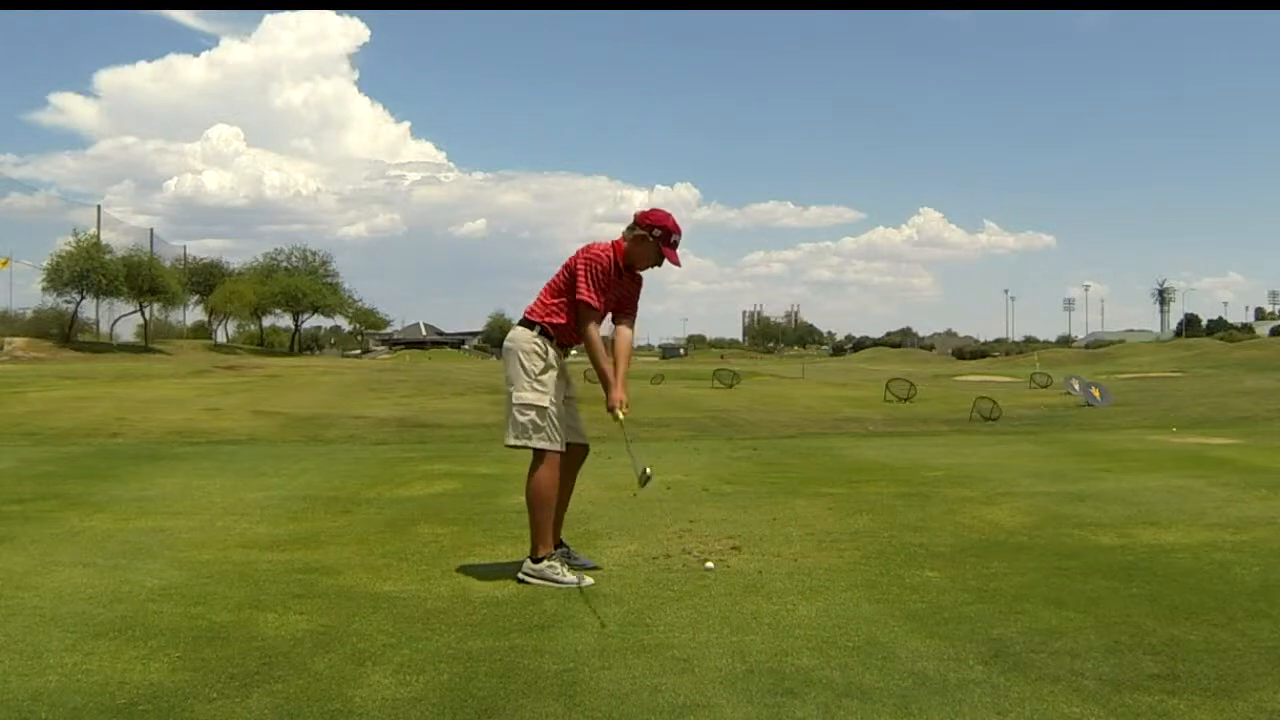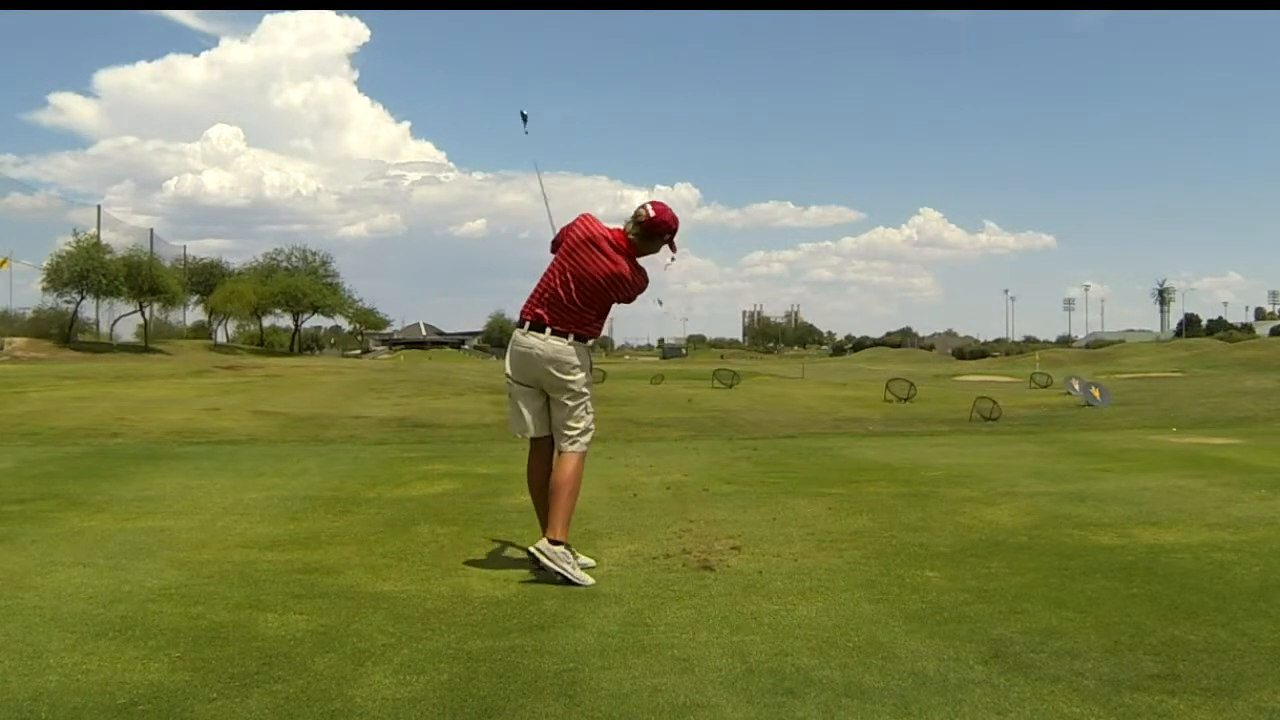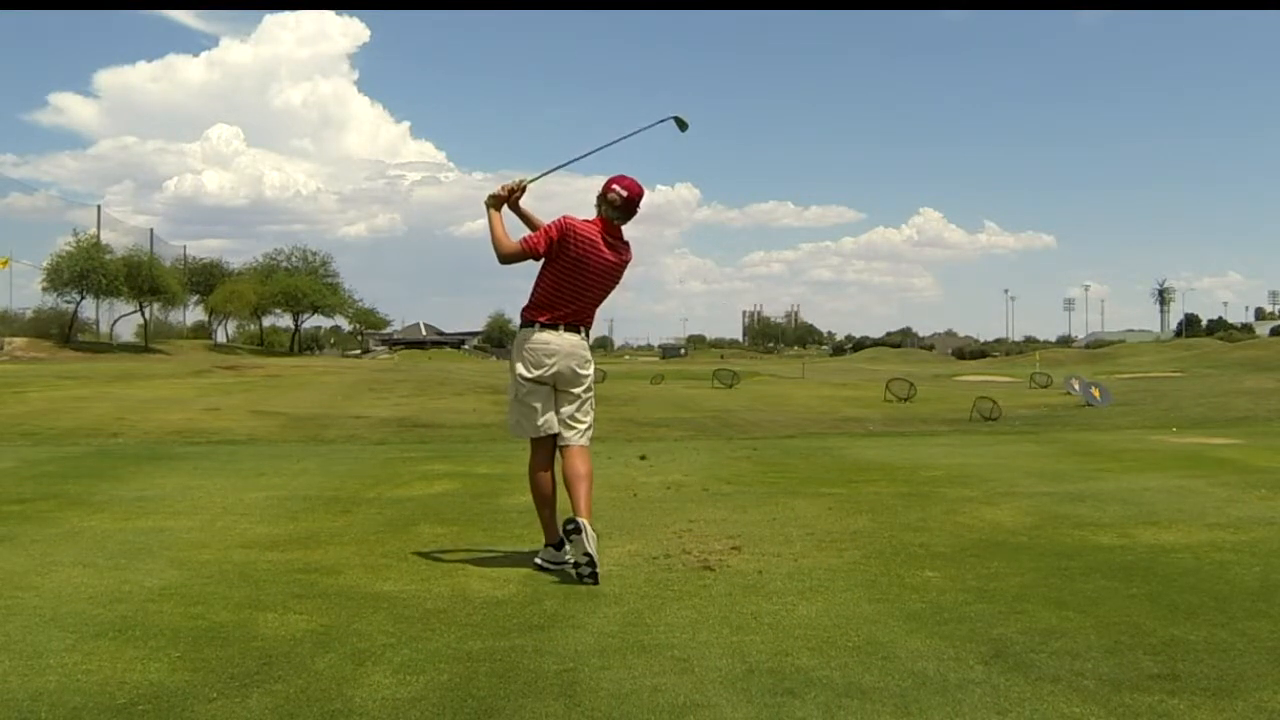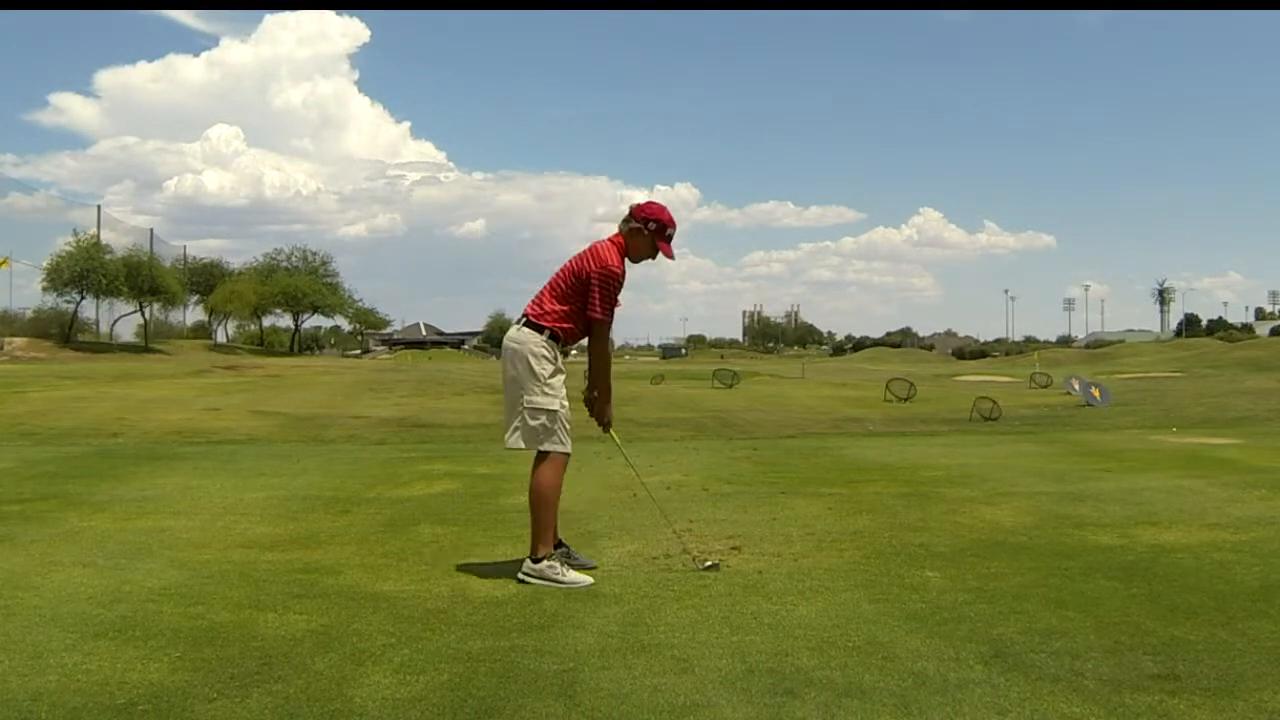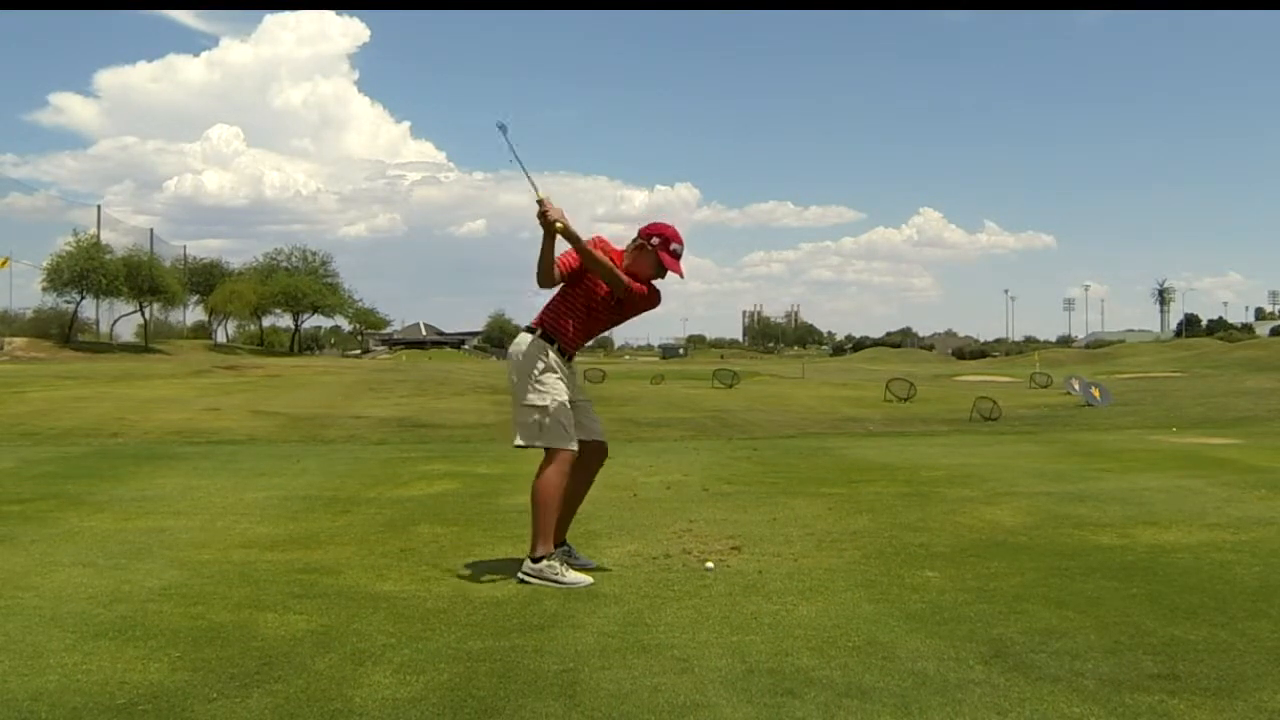
dt=1s
person 1, frame 1
left shoulder: (632, 282)
right shoulder: (597, 256)
left elbow: (624, 331)
right elbow: (587, 328)
left wrist: (620, 386)
right wrist: (609, 387)
left hip: (554, 354)
right hip: (534, 346)
left knee: (575, 449)
right knee: (550, 452)
left ankle: (553, 545)
right ankle: (539, 560)
person 1, frame 2
left shoulder: (586, 224)
right shoulder: (635, 280)
left hip: (524, 340)
right hip: (567, 352)
left knee: (540, 444)
right knee: (572, 447)
left ankle: (552, 540)
right ankle: (554, 542)
person 1, frame 3
left shoulder: (571, 228)
right shoulder: (623, 254)
left elbow: (506, 253)
left wrist: (495, 210)
right wrist: (518, 209)
left hip: (535, 341)
right hip: (576, 346)
left knee: (542, 445)
right knee: (575, 442)
left ankle: (553, 544)
right ankle: (581, 521)
person 1, frame 4
left shoulder: (604, 254)
right shoulder: (609, 265)
left elbow: (593, 333)
right elbow: (600, 339)
left wrist: (592, 386)
right wrist: (604, 399)
left hip: (531, 343)
right hip: (536, 347)
left knee: (551, 448)
right knee: (553, 451)
left ankle: (550, 545)
right ankle: (540, 560)
person 1, frame 5
left shoulder: (648, 295)
right shoulder: (597, 251)
left elbow: (616, 281)
right elbow: (547, 277)
left wrist: (570, 232)
right wrist: (550, 233)
left hip: (560, 361)
right hip: (537, 351)
left knee: (594, 451)
right knee: (561, 452)
left ankle: (555, 542)
right ankle: (539, 559)
